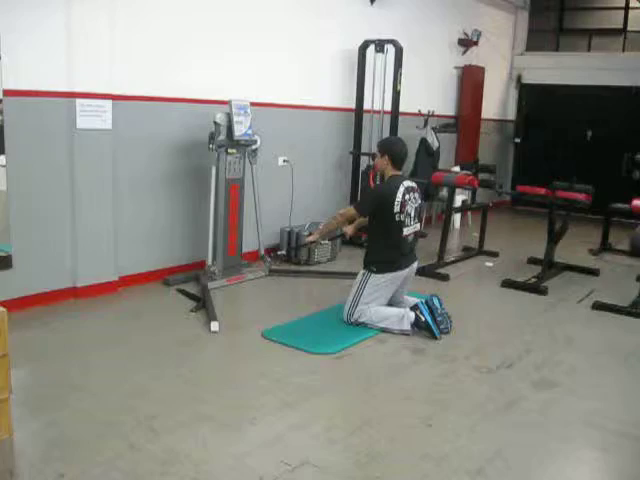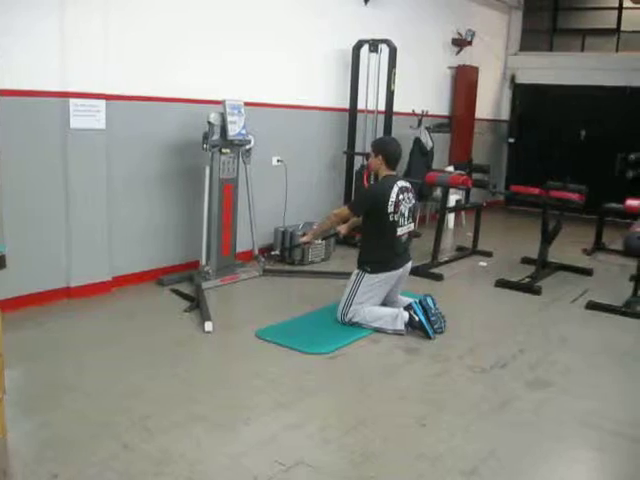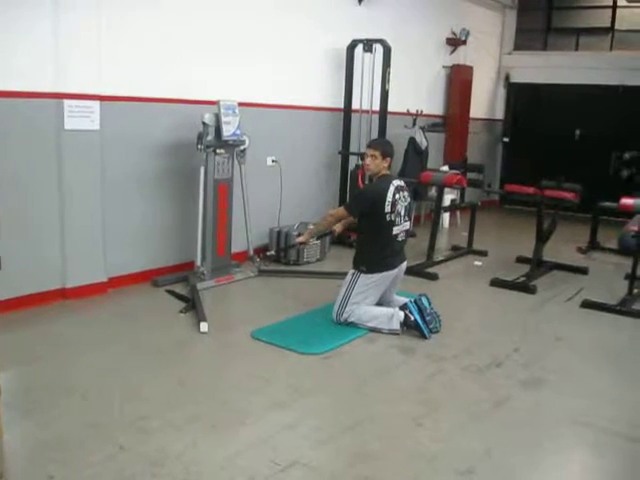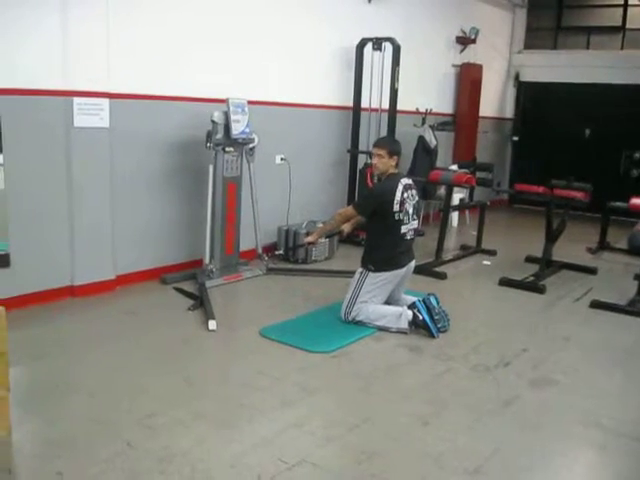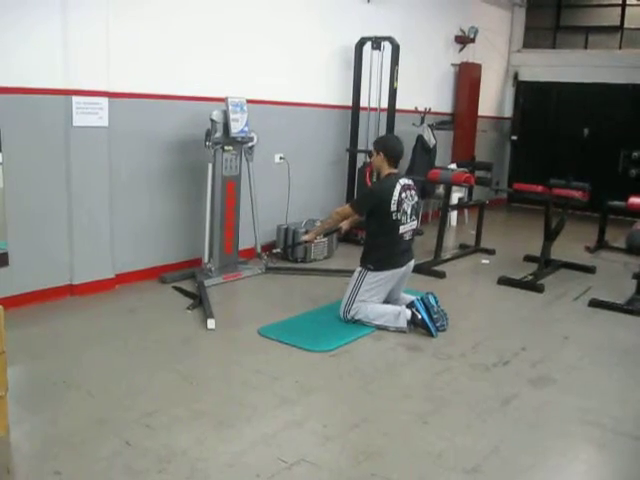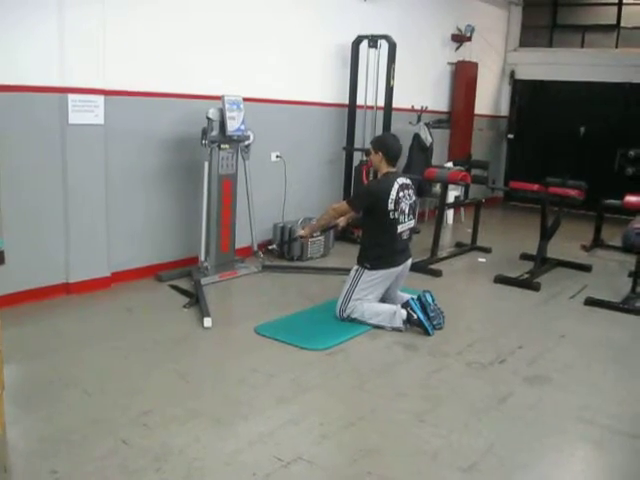
dt=0.5s
person 1, frame 1
left shoulder: (382, 191)
right shoulder: (413, 188)
left elbow: (344, 215)
left wrist: (318, 235)
right wrist: (355, 226)
left hip: (384, 268)
right hip: (408, 263)
left knee: (354, 314)
right knee: (393, 301)
left ankle: (413, 319)
right ankle: (424, 308)
person 1, frame 2
left shoulder: (376, 191)
right shoulder: (407, 188)
left elbow: (338, 216)
left wrist: (311, 235)
right wrist: (349, 226)
left hip: (378, 269)
right hip: (402, 263)
left knee: (348, 314)
right knee: (387, 300)
left ankle: (407, 319)
right ankle: (419, 307)
person 1, frame 3
left shoulder: (372, 191)
right shoulder: (400, 186)
left elbow: (334, 215)
left wrist: (308, 235)
right wrist: (344, 224)
left hip: (374, 268)
right hip: (397, 262)
left knee: (343, 314)
right knee: (383, 300)
left ankle: (402, 319)
right ankle: (415, 307)
person 1, frame 4
left shoulder: (381, 190)
right shoulder: (408, 184)
left elbow: (344, 215)
left wrist: (316, 235)
right wrist: (352, 224)
left hip: (382, 267)
right hip: (406, 261)
left knee: (351, 312)
right knee: (390, 299)
left ankle: (411, 317)
right ankle: (422, 306)
person 1, frame 5
left shoulder: (379, 190)
right shoulder: (409, 184)
left elbow: (341, 213)
left wrist: (313, 234)
right wrist: (351, 222)
left hip: (381, 266)
right hip: (405, 260)
left knee: (350, 311)
right knee: (390, 299)
left ankle: (409, 317)
right ankle: (422, 305)
person 1, frame 6
left shoulder: (376, 188)
right shoulder: (407, 183)
left elbow: (337, 210)
left wrist: (309, 229)
right wrist: (348, 218)
left hip: (378, 265)
right hip: (403, 259)
left knee: (347, 309)
right knee: (385, 297)
left ankle: (404, 316)
right ankle: (417, 304)
